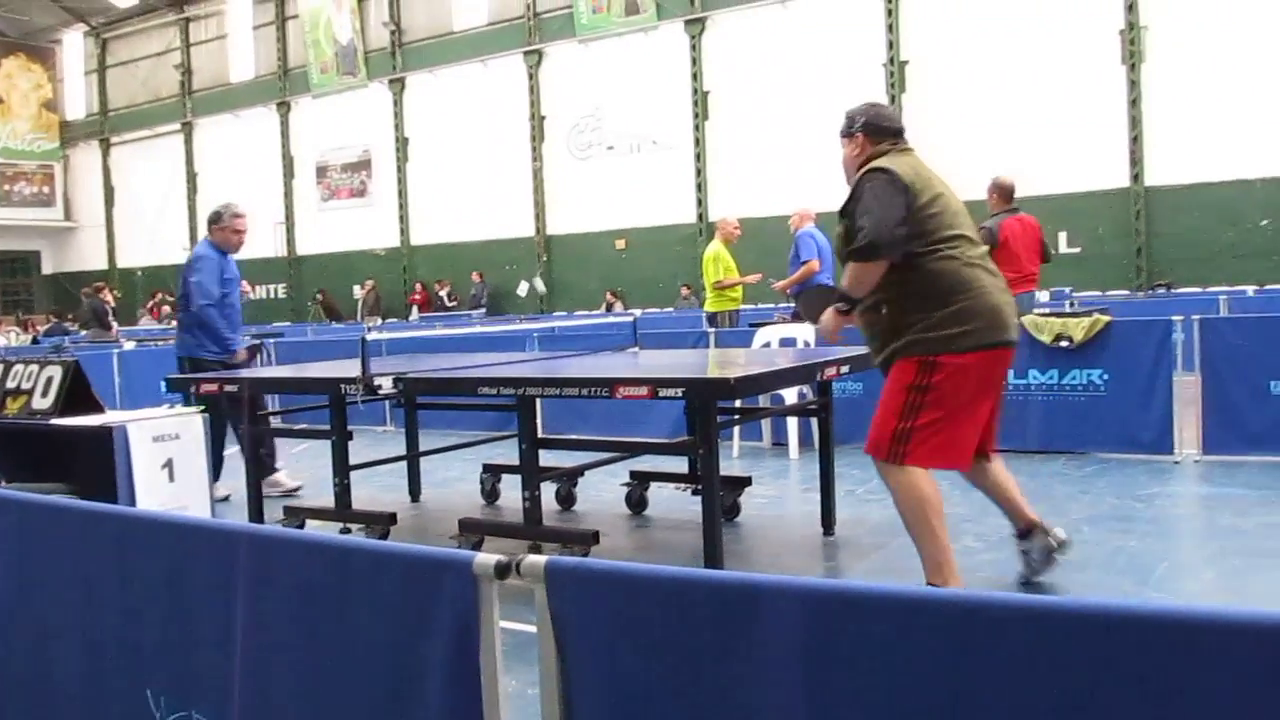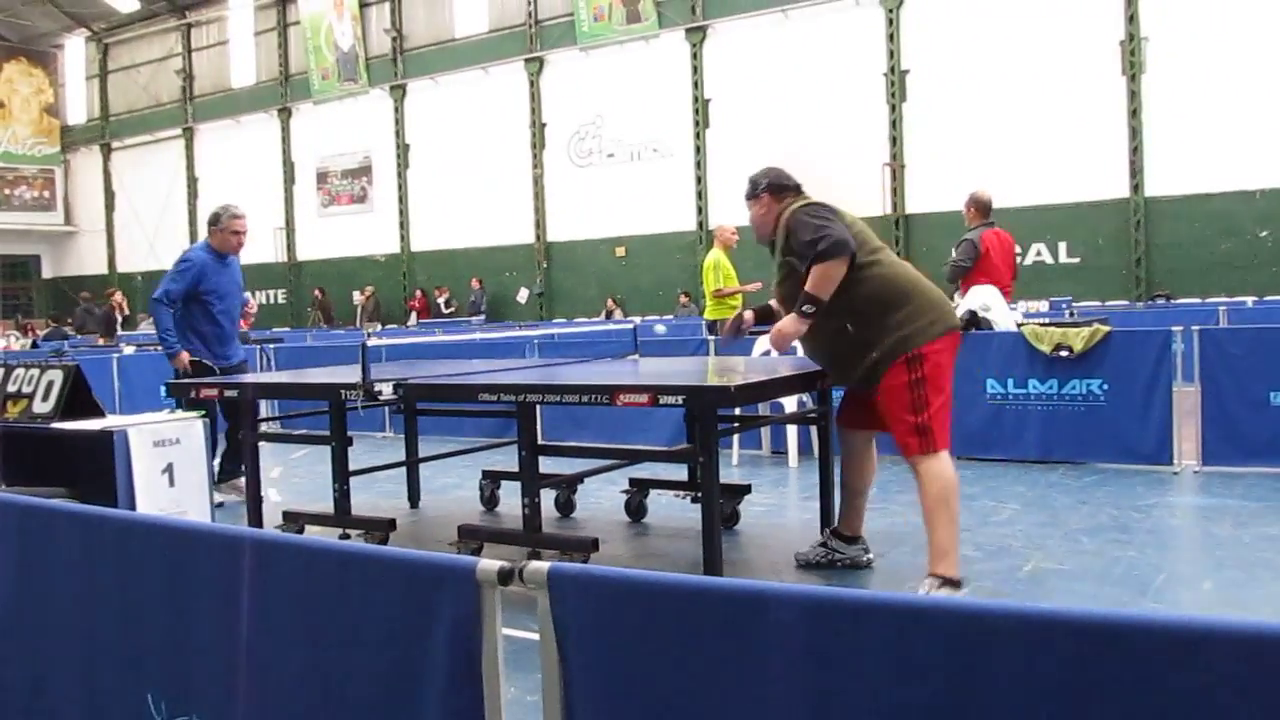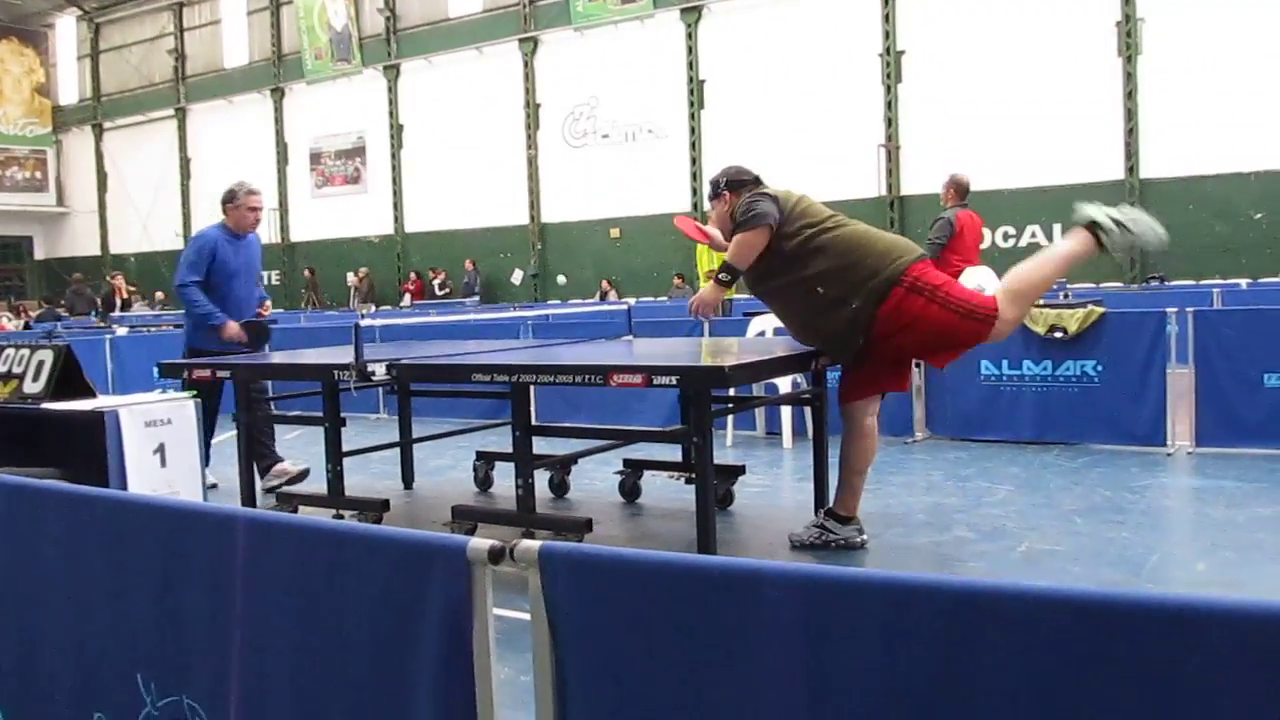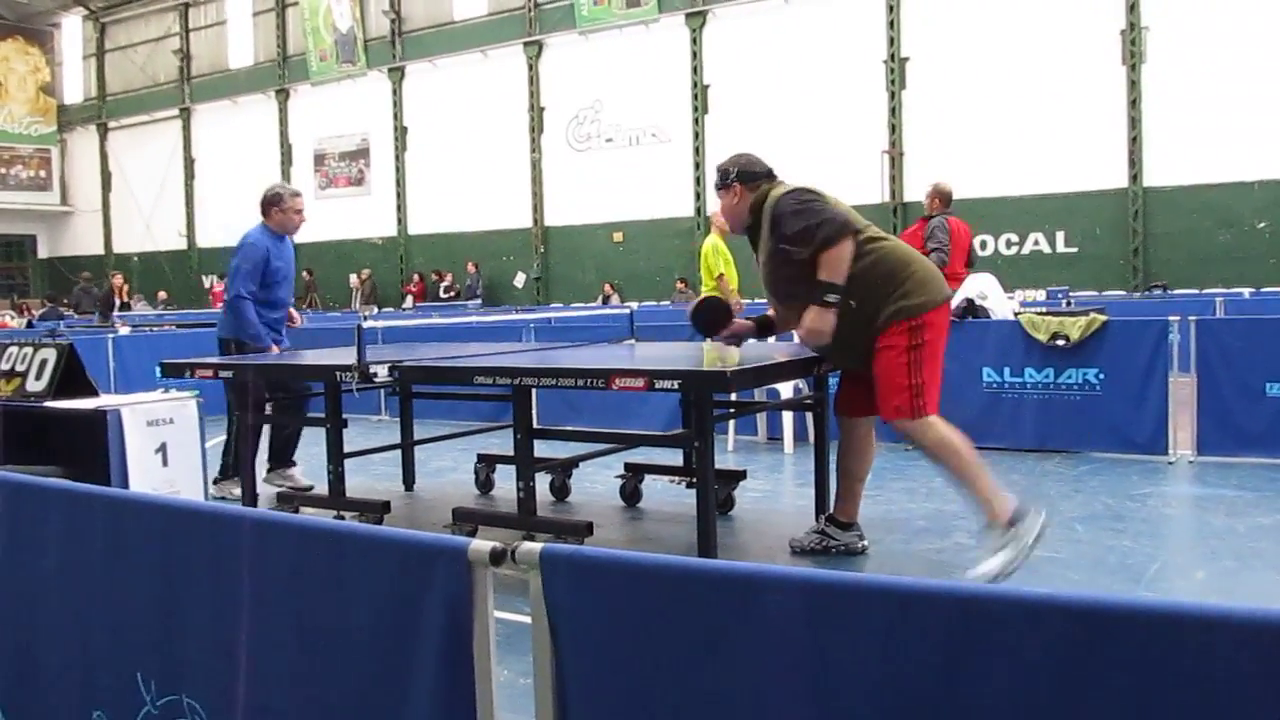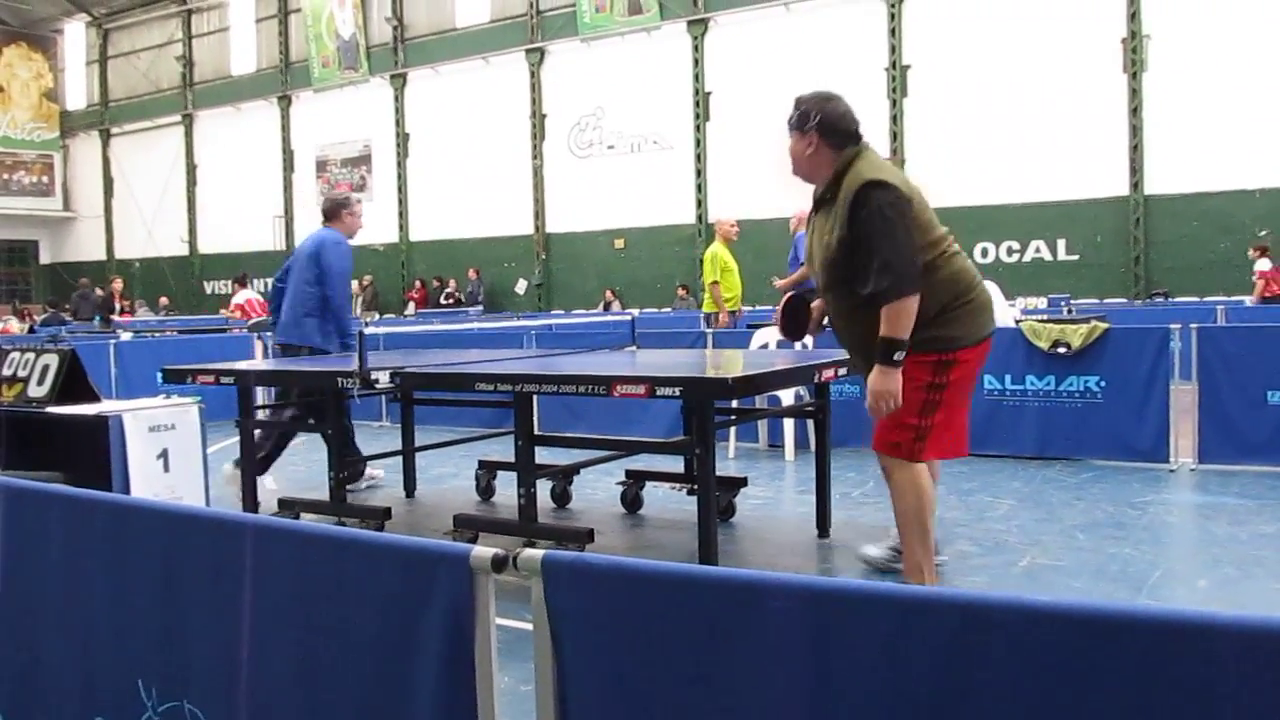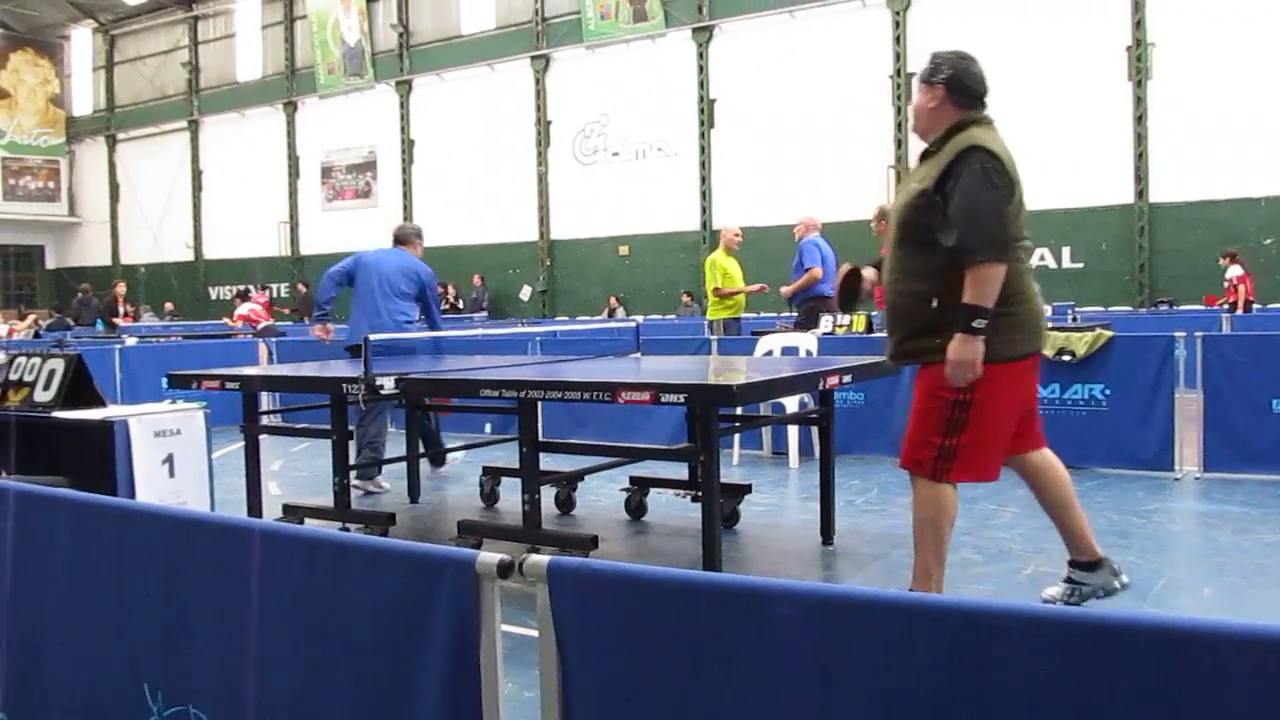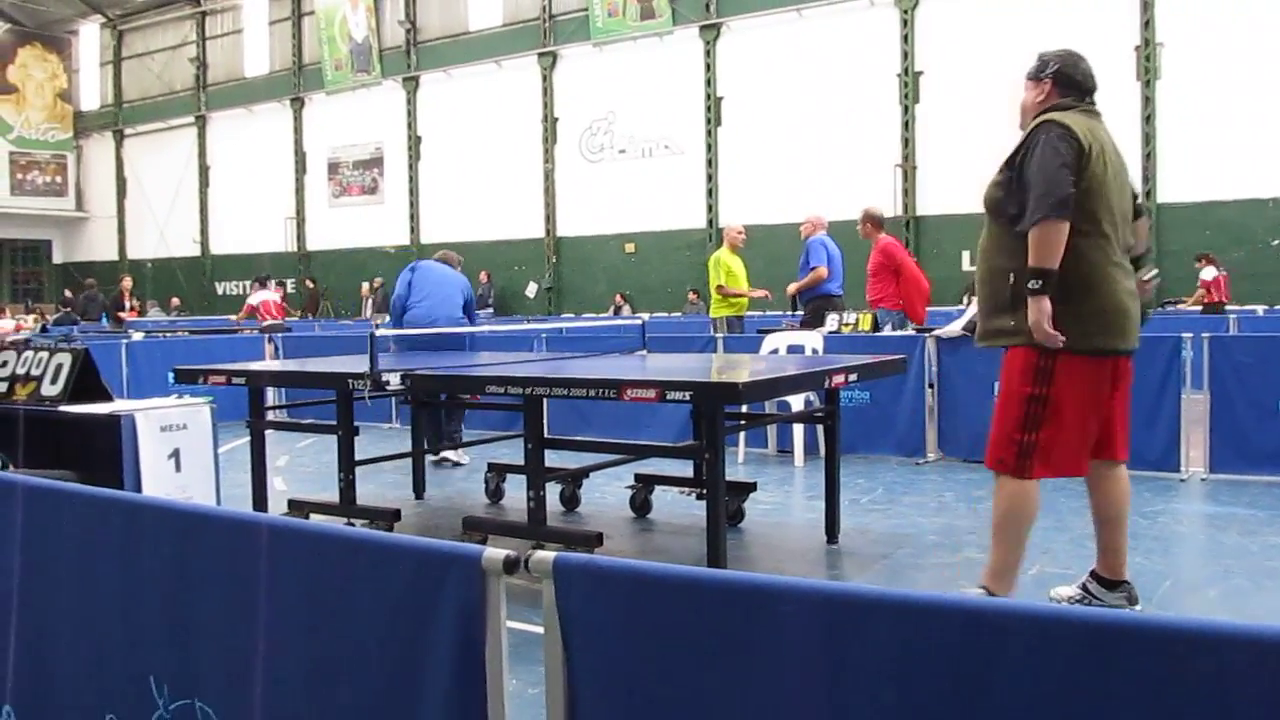
dt=0.4s
person 1, frame 1
left shoulder: (879, 179)
right shoulder: (918, 177)
left elbow: (874, 251)
left wrist: (843, 307)
right wrist: (866, 306)
left hip: (944, 338)
right hip: (984, 326)
left knee: (894, 455)
right knee: (966, 452)
left ankle: (947, 592)
right ankle: (1037, 534)
person 1, frame 2
left shoulder: (803, 216)
right shoulder: (803, 228)
left elbow: (834, 254)
right elbow: (799, 288)
left wrist: (802, 315)
right wrist: (756, 318)
left hip: (913, 341)
left knee: (924, 448)
right knee: (854, 430)
left ankle: (945, 583)
right ankle: (848, 540)
person 1, frame 3
left shoulder: (755, 208)
right shoulder: (774, 212)
left elbow: (764, 228)
left wrist: (721, 282)
right wrist: (728, 247)
left hip: (891, 287)
right hip: (871, 316)
left knee: (1001, 317)
right knee: (857, 408)
left ankle: (1092, 231)
right ankle: (842, 520)
person 1, frame 4
left shoulder: (786, 204)
right shoulder: (768, 228)
left elbow: (837, 236)
right elbow: (792, 311)
left wrist: (824, 305)
right wrist: (751, 327)
left hip: (903, 309)
right hip: (863, 327)
left knee: (912, 420)
right knee: (854, 419)
left ankle: (1007, 516)
right ankle: (842, 526)
person 1, frame 5
left shoulder: (871, 191)
right shoulder: (837, 186)
left elbow: (902, 284)
left wrist: (886, 364)
right wrist: (827, 305)
left hip: (938, 332)
right hip: (925, 332)
left knee: (903, 453)
right knee: (915, 448)
left ankle: (920, 587)
right ankle: (910, 545)
person 1, frame 6
left shoulder: (973, 156)
right shoulder: (956, 151)
left elbow: (988, 252)
left wrist: (970, 333)
right wrist: (883, 274)
left hip: (980, 342)
right hip: (1006, 335)
left knee: (931, 468)
right knee: (1026, 450)
left ankle: (924, 600)
right ankle: (1092, 566)
person 1, frame 7
left shoulder: (1055, 131)
right shoulder: (1100, 140)
left elbow: (1051, 213)
right elbow: (1132, 216)
left wrist: (1038, 291)
right wrist: (1135, 264)
left hip: (1059, 325)
right hip: (1107, 325)
left knee: (1018, 460)
right knee: (1103, 457)
left ankle: (994, 593)
right ankle: (1112, 583)
person 2, frame 1
left shoulder: (222, 257)
right shoulder: (205, 259)
right elbow: (203, 307)
left wrist: (236, 290)
right wrist: (231, 344)
left hip: (233, 353)
right hip: (203, 356)
left knee: (254, 413)
right knee: (213, 421)
left ankle: (267, 475)
right ankle: (207, 482)
person 2, frame 2
left shoulder: (232, 258)
right shoulder: (195, 261)
right elbow: (160, 303)
left wrist: (244, 303)
right wrist: (173, 349)
left hip: (233, 358)
right hip: (196, 360)
left knee: (243, 421)
left ankle: (229, 477)
person 2, frame 3
left shoulder: (253, 241)
right shoulder: (205, 241)
right elbow: (184, 287)
left wrist: (263, 300)
right wrist: (220, 321)
left hip: (246, 343)
right hip: (206, 344)
left knee: (257, 404)
right knee: (203, 411)
left ankle: (271, 467)
person 2, frame 4
left shoulder: (284, 241)
right shoulder: (255, 244)
right elbow: (240, 298)
left wrist: (286, 307)
right wrist: (263, 344)
left hip: (271, 341)
right hip: (243, 341)
left knee: (296, 400)
right knee: (249, 413)
left ankle: (280, 466)
right ankle: (227, 479)
person 2, frame 5
left shoulder: (312, 242)
right shoulder: (336, 244)
left elbow: (279, 285)
right elbow: (338, 299)
left wrist: (279, 322)
right wrist: (349, 344)
left hip: (293, 335)
right hip: (308, 339)
left knee: (332, 407)
right knee: (295, 411)
left ankle: (352, 471)
right ankle: (243, 470)
person 2, frame 6
left shoulder: (365, 258)
right shoulder: (421, 270)
left elbow: (331, 278)
right elbow: (433, 318)
left wrist: (321, 316)
left hip: (360, 342)
left knee: (371, 408)
left ankle: (367, 472)
right ankle: (438, 457)
person 2, frame 7
left shoulder: (417, 266)
right shoulder: (462, 280)
left elbow: (398, 300)
right elbow: (471, 320)
left hip: (415, 329)
right hip: (452, 329)
left ankle: (435, 446)
right ankle: (450, 445)
